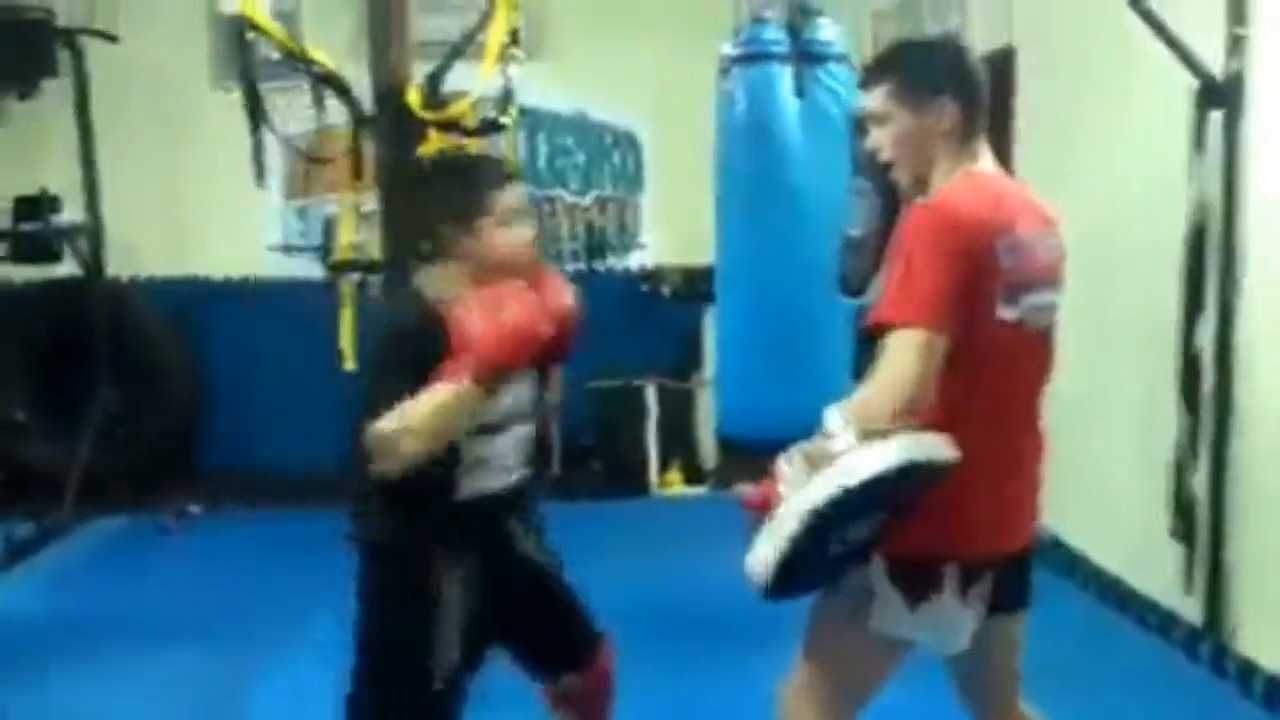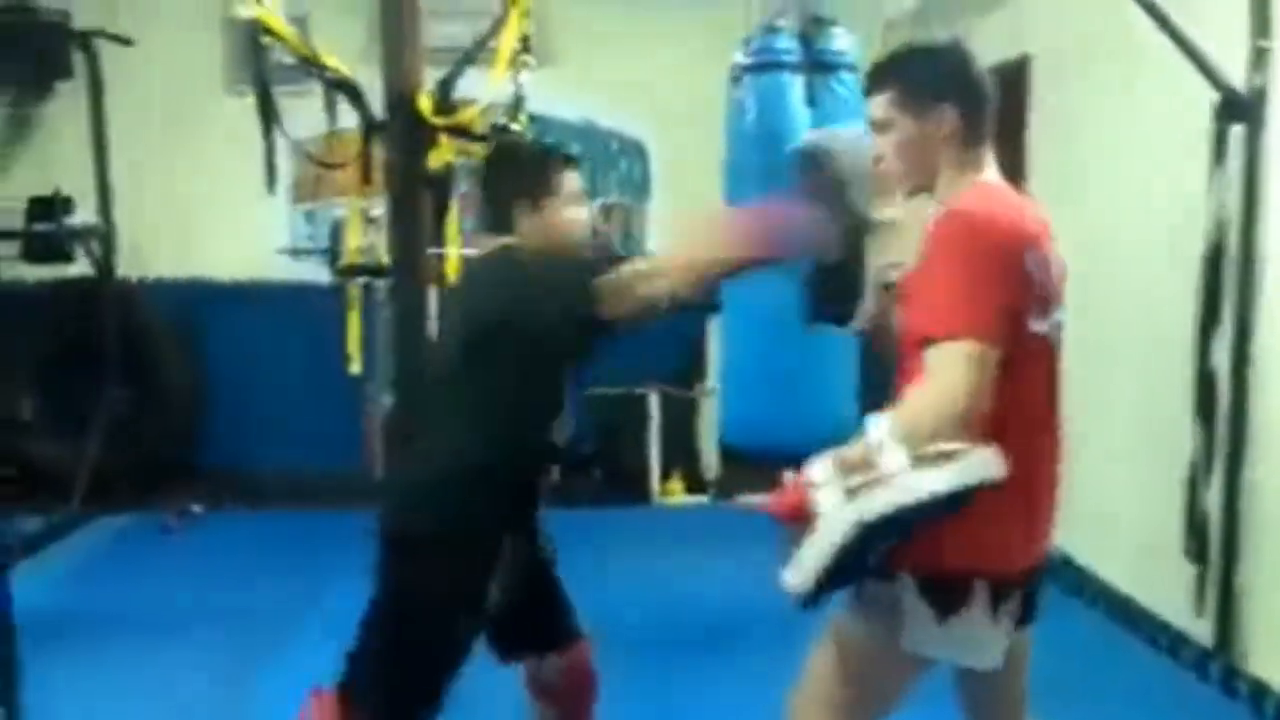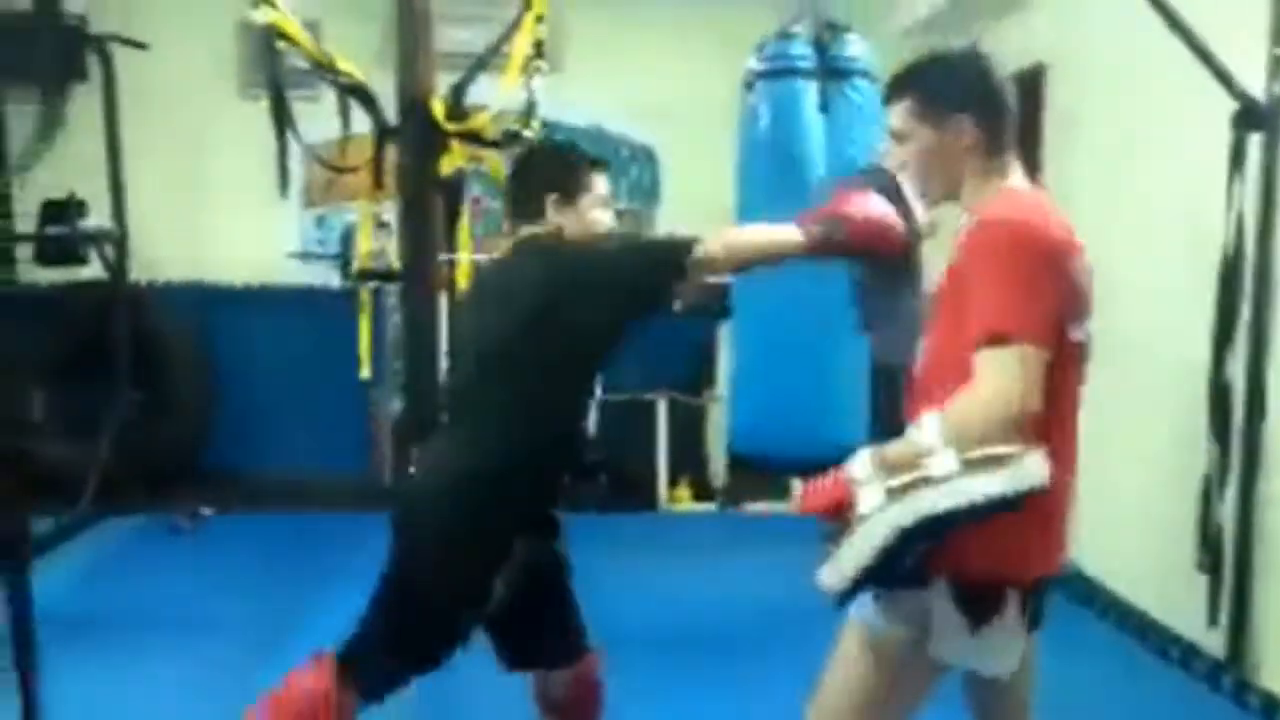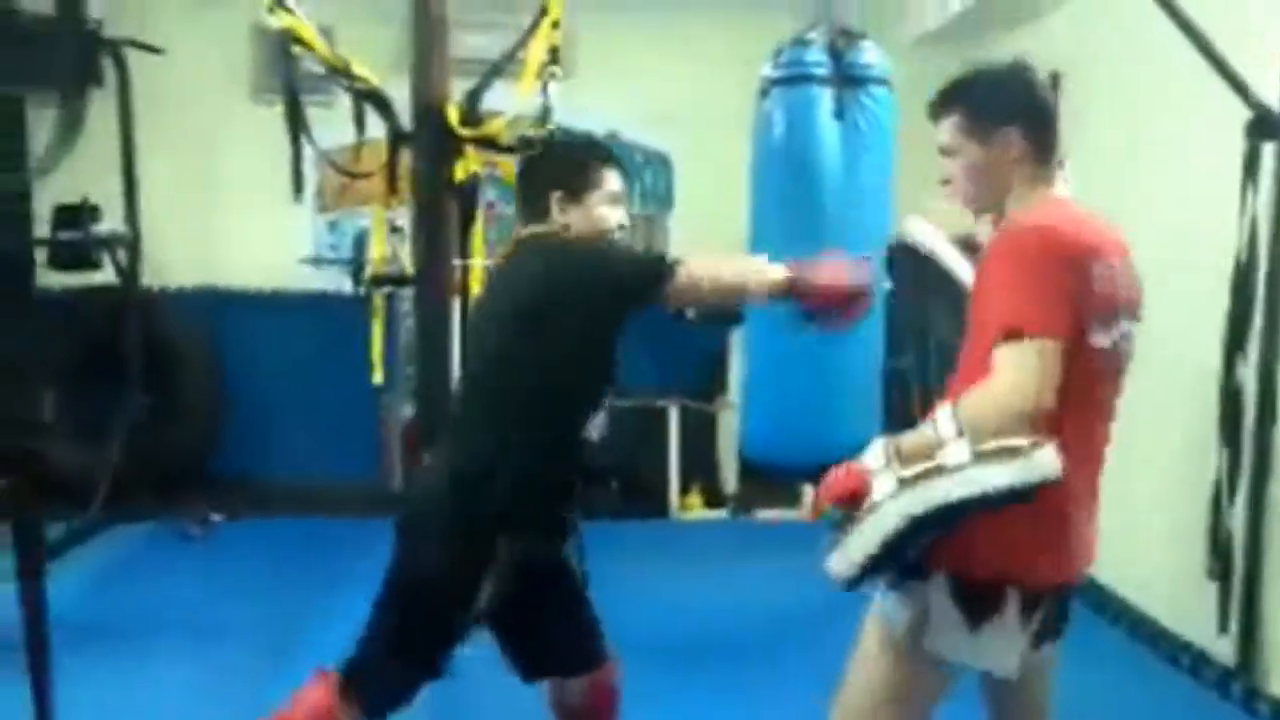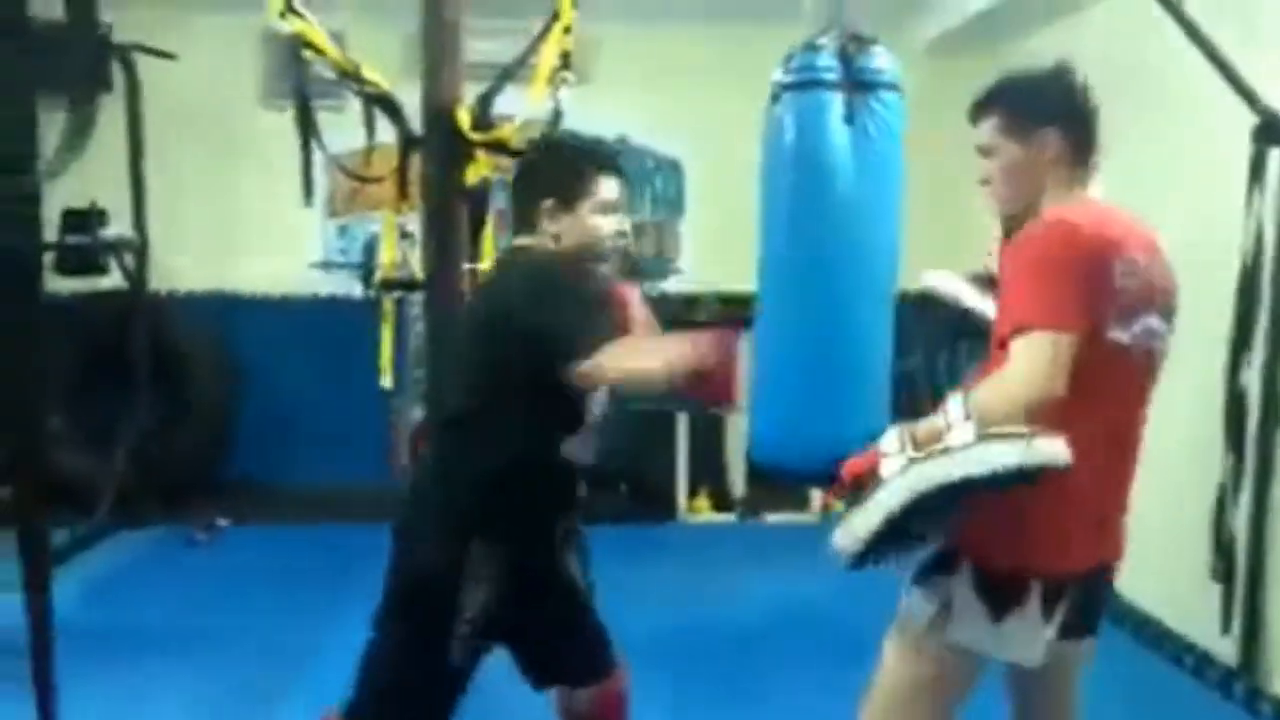
dt=0.1s
person 1, frame 1
left shoulder: (941, 219)
right shoulder: (1033, 220)
left elbow: (898, 395)
left wrist: (801, 463)
left hip: (932, 522)
right hip: (1001, 517)
person 1, frame 2
left shoulder: (968, 229)
right shoulder: (1026, 225)
left elbow: (952, 402)
left wrist: (832, 471)
left hip: (950, 538)
right hip: (1015, 531)
person 1, frame 3
left shoulder: (1002, 236)
right shoulder: (1049, 233)
left elbow: (1006, 400)
left wrist: (872, 469)
left hip: (965, 549)
right hip: (1025, 543)
person 1, frame 4
left shoulder: (1031, 242)
right shoulder: (1103, 247)
left elbow: (1021, 396)
left wrist: (891, 455)
left hip: (982, 546)
right hip: (1051, 544)
person 1, frame 5
left shoulder: (1055, 239)
right shoulder: (1145, 254)
left elbow: (1033, 386)
left wrist: (911, 439)
left hip: (1010, 542)
right hip: (1087, 541)
person 2, frame 1
left shoulder: (505, 300)
right shoulder: (408, 325)
right elbow: (387, 453)
left wrist: (547, 341)
right wrist: (474, 368)
left hip: (499, 532)
right hip: (421, 552)
left knee: (585, 670)
person 2, frame 2
left shoulder: (518, 282)
right shoulder: (514, 285)
right elbow: (639, 284)
right wrist: (749, 239)
left hip: (500, 524)
right hip: (443, 524)
left knee: (565, 668)
person 2, frame 3
left shoulder: (524, 277)
right shoulder: (570, 269)
right elbow: (710, 253)
right wrist: (816, 236)
left hip: (508, 517)
right hip: (468, 520)
person 2, frame 4
left shoulder: (538, 276)
right shoulder: (561, 269)
right elbow: (692, 280)
right wrist: (794, 279)
left hip: (518, 522)
right hip: (469, 525)
person 2, frame 5
left shoulder: (560, 287)
right shoulder: (528, 289)
right elbow: (607, 366)
left wrist: (620, 323)
right wrist: (693, 353)
left hip: (527, 534)
right hip: (462, 544)
